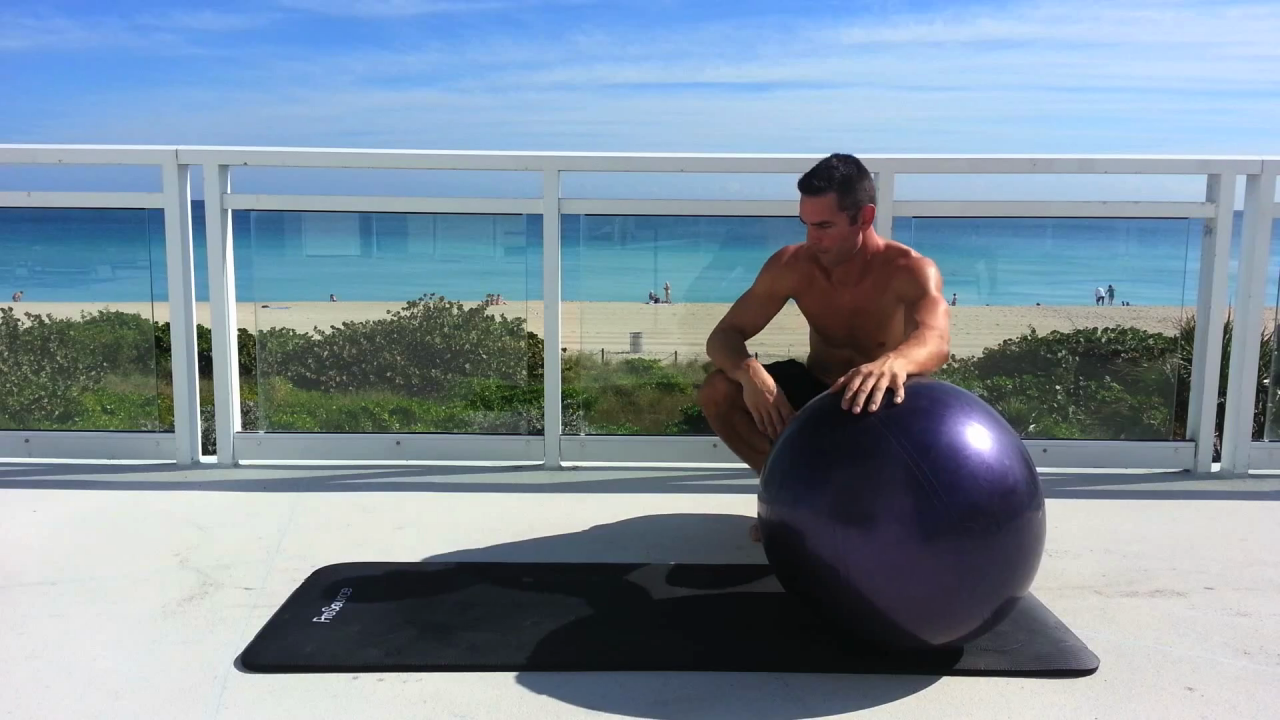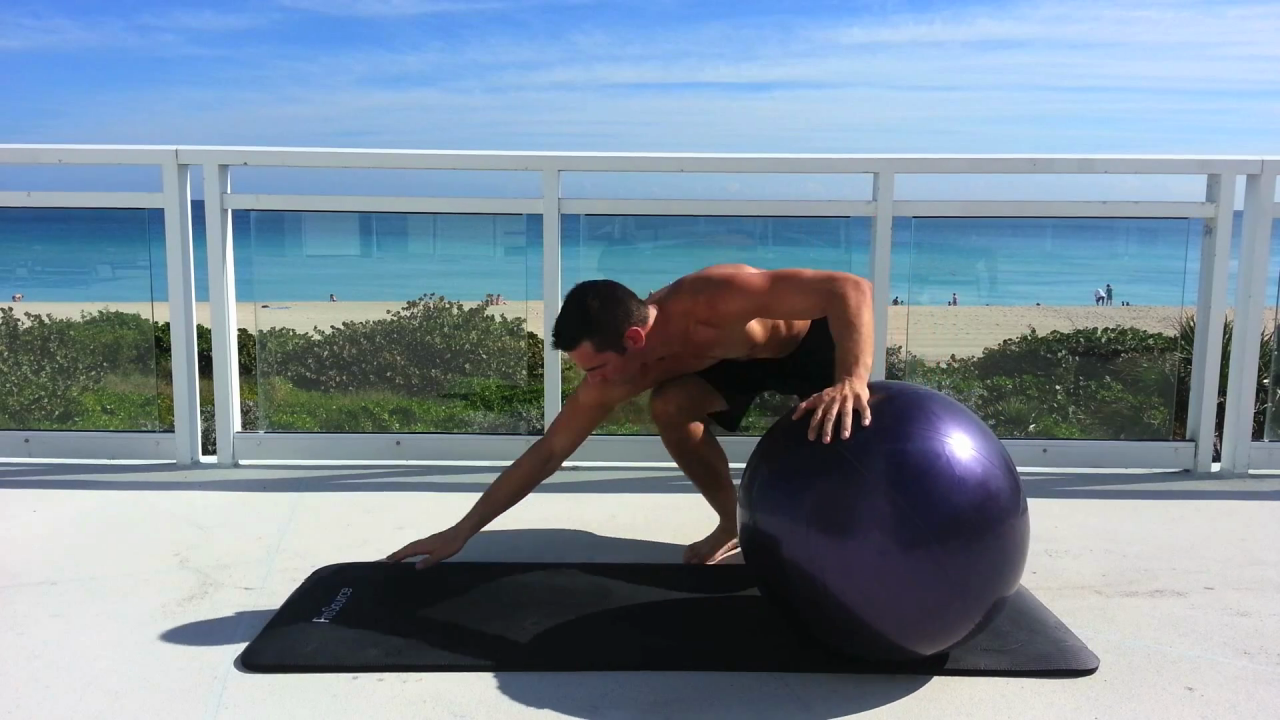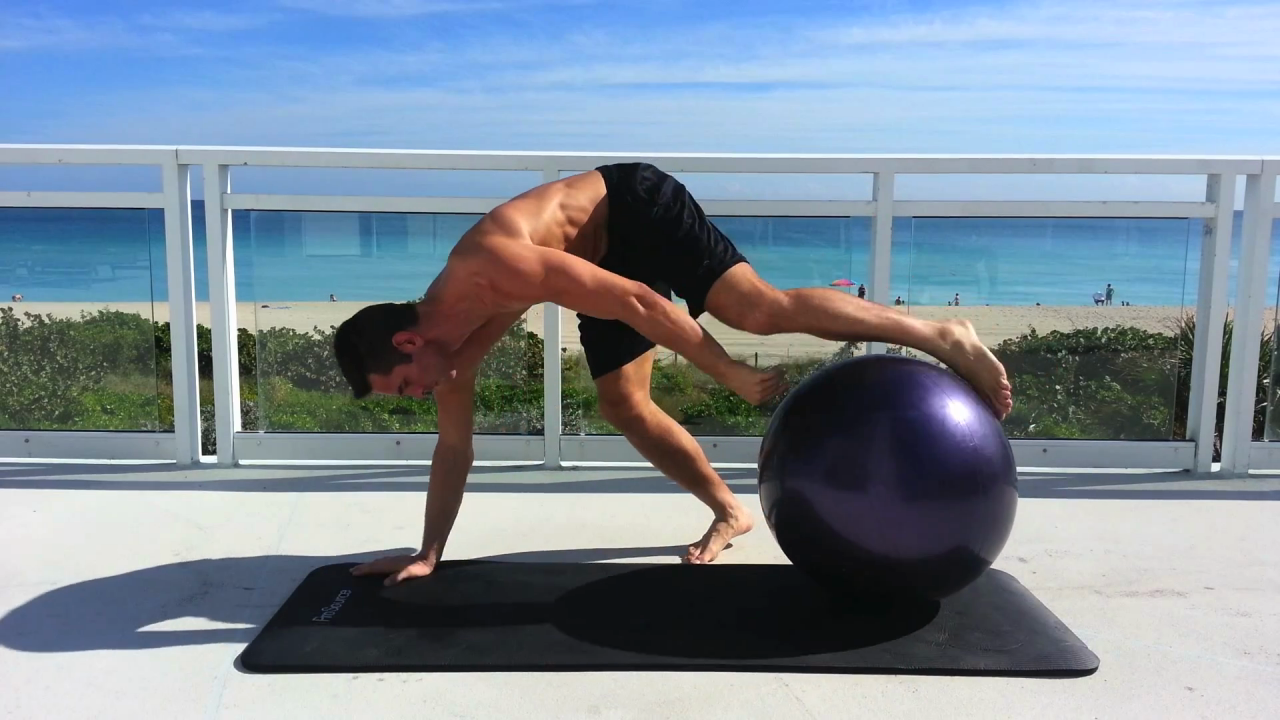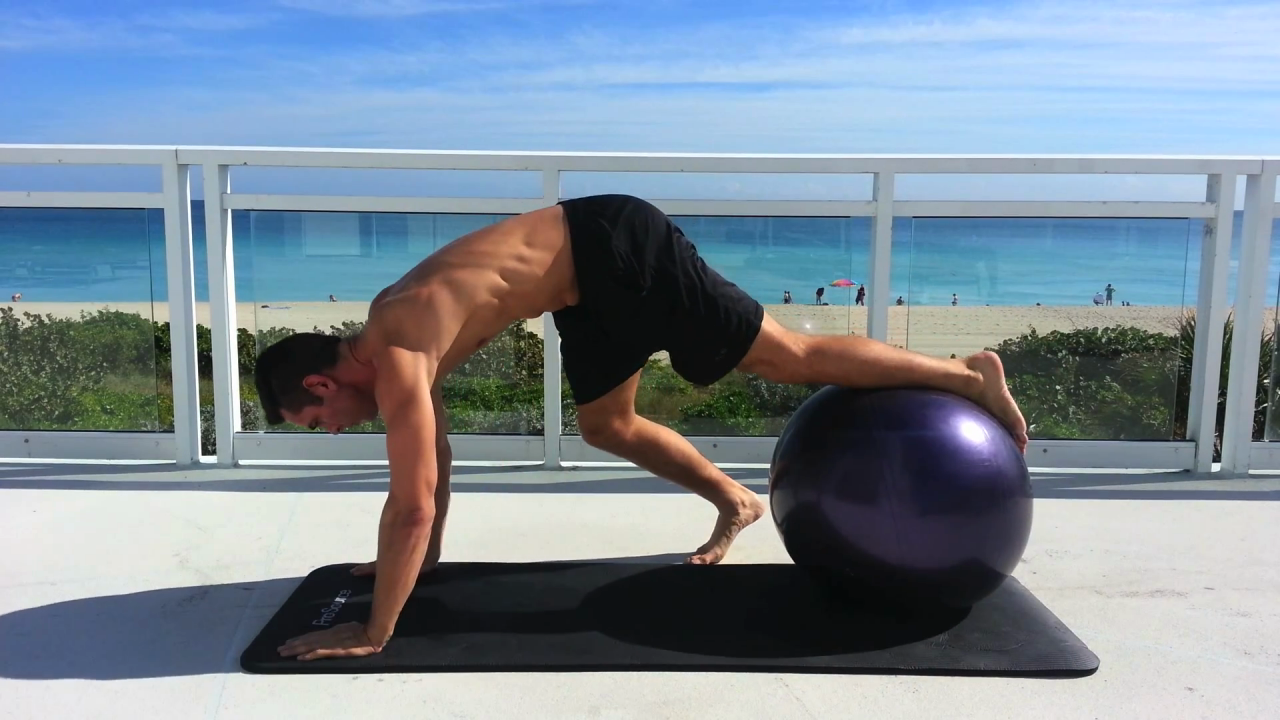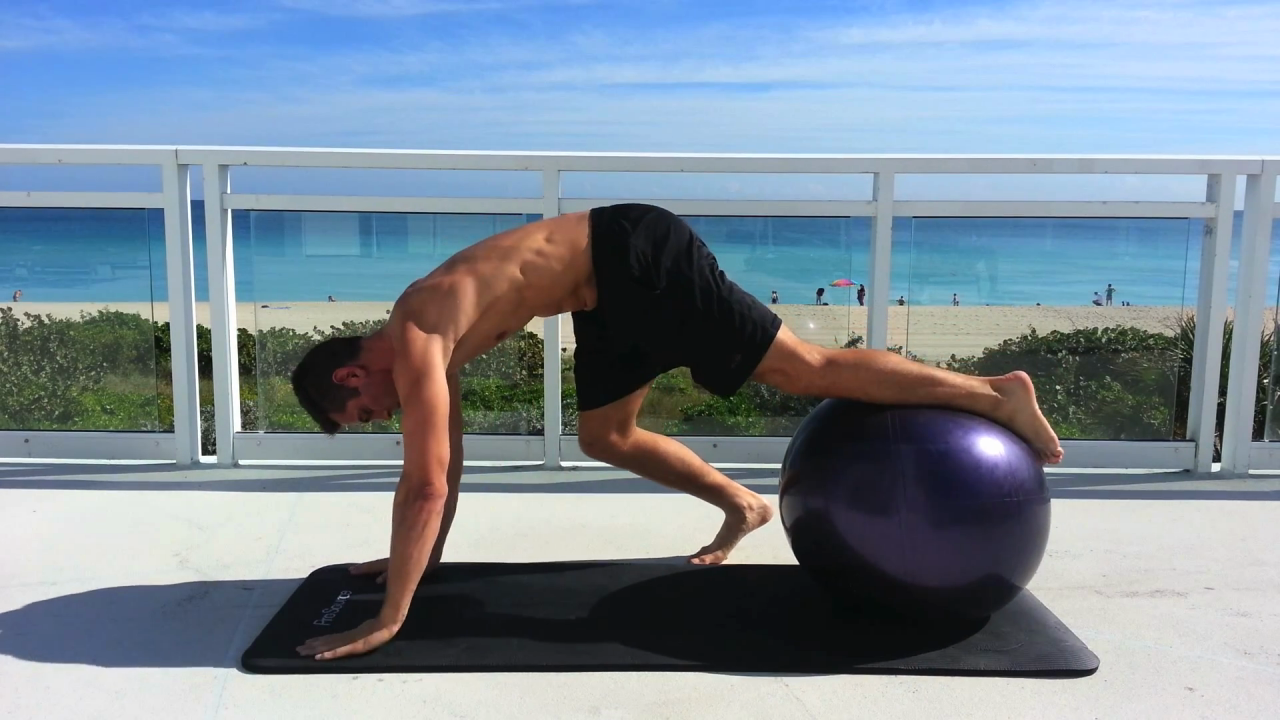
dt=1s
person 1, frame 1
left shoulder: (911, 271)
right shoulder: (790, 265)
left elbow: (934, 344)
right elbow: (723, 336)
left wrist: (892, 363)
right wrist: (751, 373)
left hip: (875, 407)
right hip: (812, 393)
right knee: (717, 391)
person 1, frame 2
left shoulder: (713, 299)
right shoulder: (615, 368)
left elbow: (850, 289)
right elbow: (546, 452)
left wrist: (851, 382)
right wrist: (461, 531)
left hip: (806, 336)
right hip: (732, 359)
right knee: (671, 405)
right ankle: (732, 523)
person 1, frame 3
left shoulder: (491, 270)
right shoulder: (448, 337)
left elbow: (640, 304)
right elbow: (453, 447)
left wrist: (732, 373)
right wrist: (428, 553)
left hip: (635, 204)
right hip: (604, 253)
left knee: (760, 309)
right knee: (622, 405)
left ankle: (942, 338)
right ankle: (729, 511)
person 1, frame 4
left shoulder: (393, 360)
right shoulder: (388, 323)
left elbow: (411, 503)
right elbow: (434, 453)
left wrist: (374, 633)
right wrist: (425, 559)
left hip: (619, 253)
right hip: (592, 265)
left knee: (792, 358)
right knee: (609, 427)
left ankle: (968, 376)
right ankle: (734, 502)
person 1, frame 5
left shoulder: (411, 342)
right shoulder: (426, 332)
left elbow: (423, 483)
right elbow: (448, 453)
left wrist: (389, 618)
right wrist: (426, 555)
left hip: (636, 257)
right hip: (613, 284)
left knee: (807, 370)
right knee: (605, 438)
left ankle: (996, 395)
right ankle: (740, 505)
